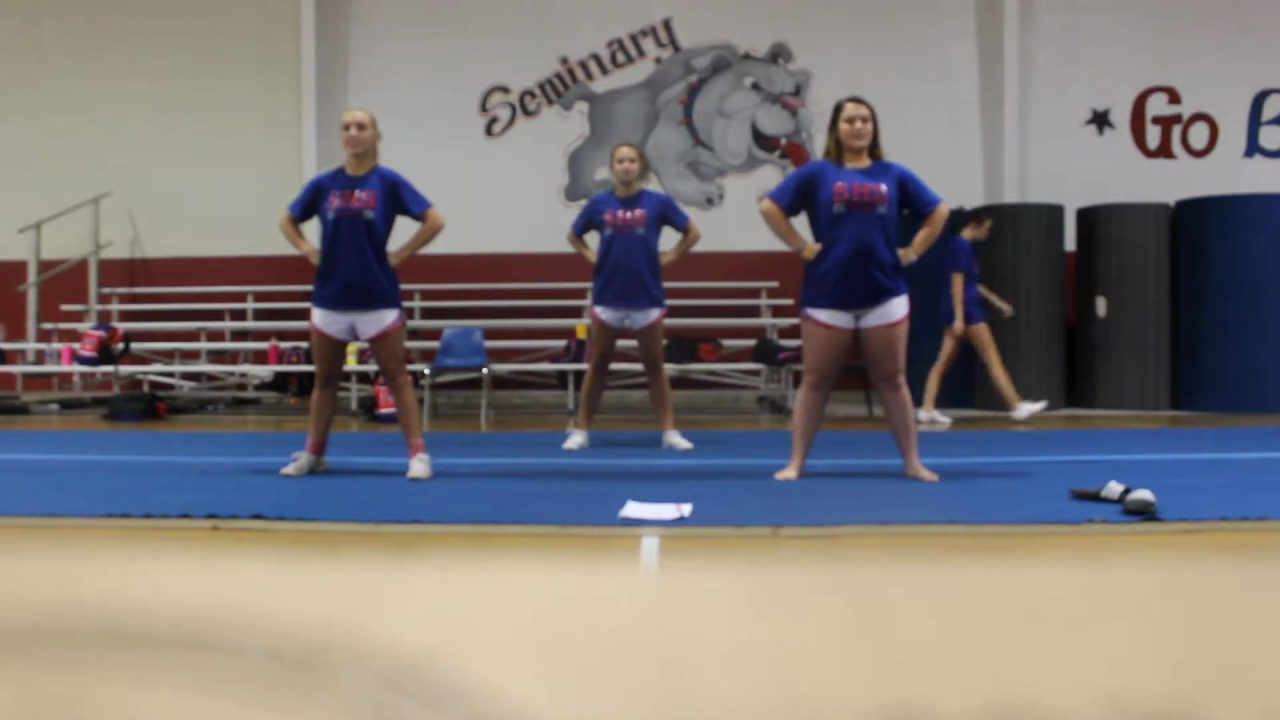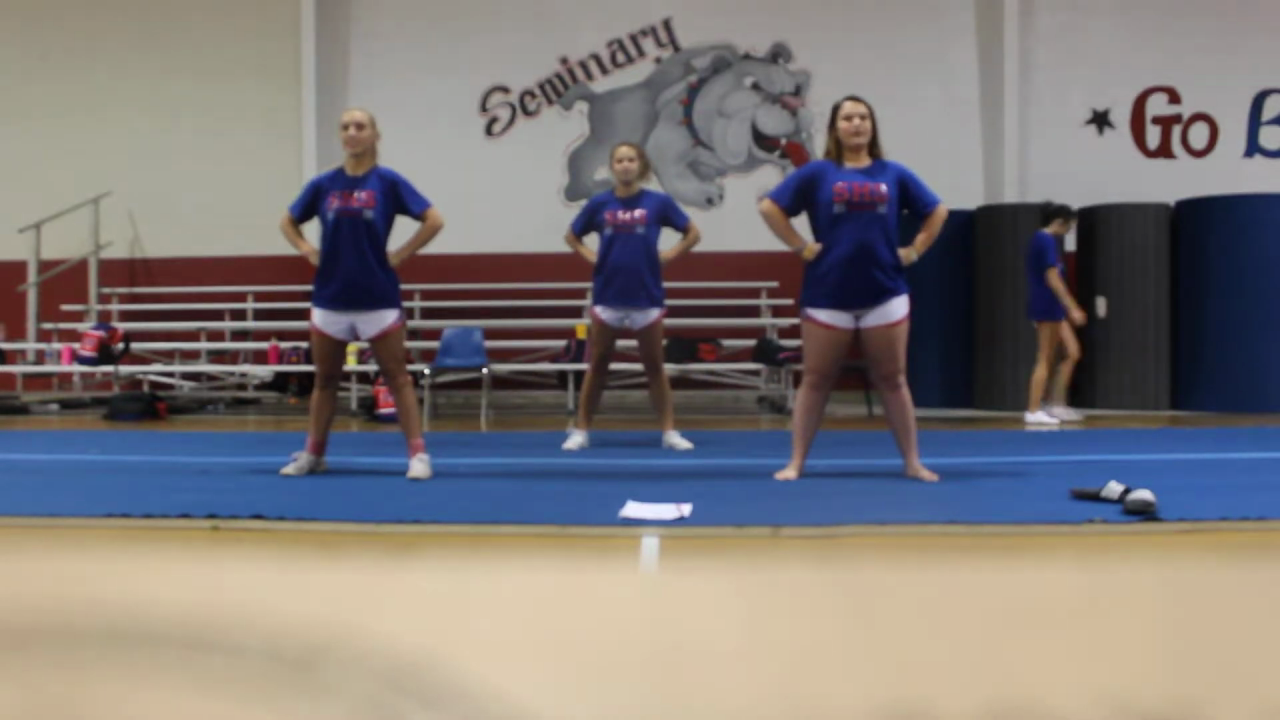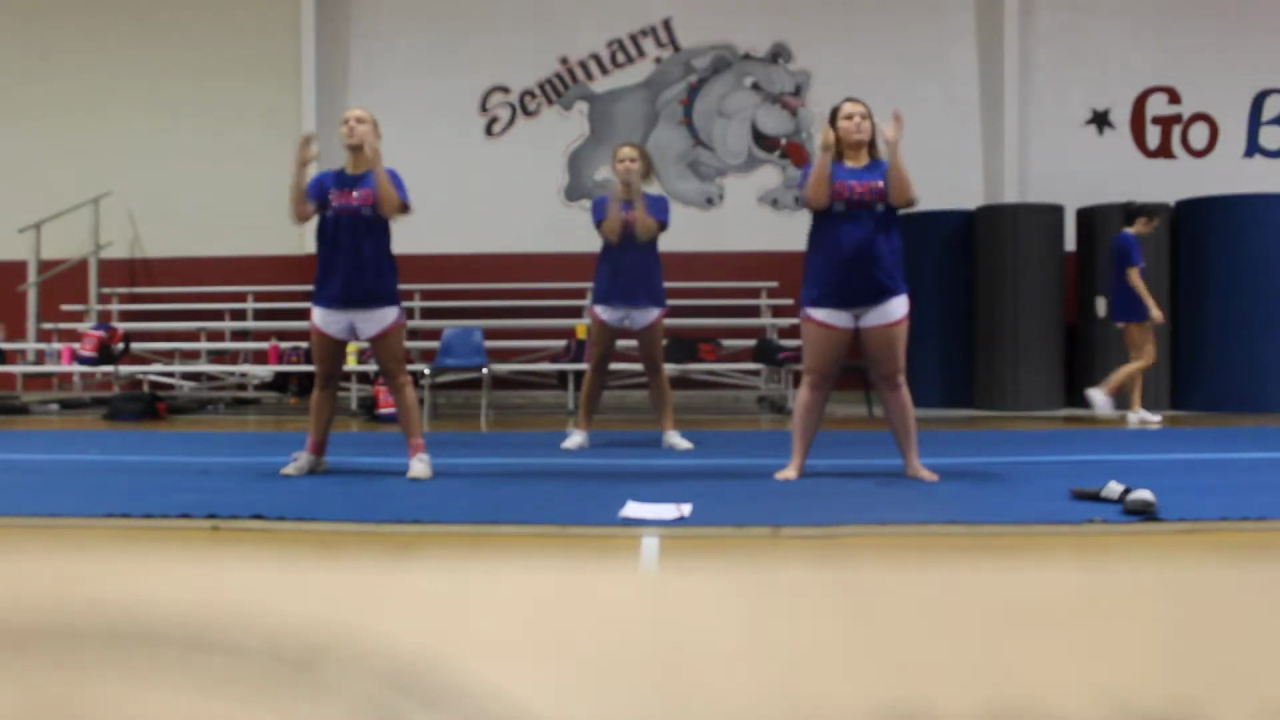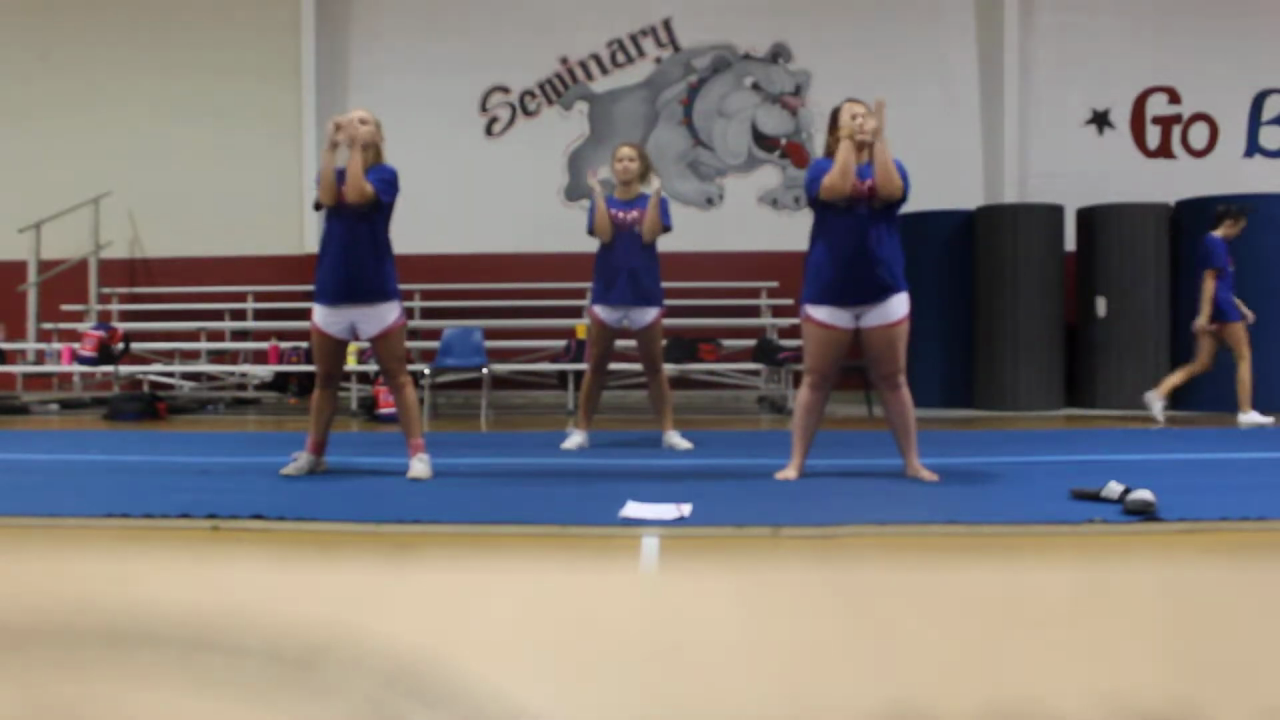
dt=0.4s
person 1, frame 1
left shoulder: (894, 175)
right shoulder: (817, 173)
left elbow: (938, 212)
right elbow: (770, 207)
left wrist: (912, 252)
right wrist: (801, 247)
left hip: (884, 294)
right hip: (828, 295)
left knee: (892, 381)
right knee: (816, 381)
left ankle: (913, 462)
right ankle: (796, 462)
person 1, frame 2
left shoulder: (894, 174)
right shoulder: (817, 173)
left elbow: (937, 212)
right elbow: (769, 207)
left wrist: (913, 252)
right wrist: (802, 248)
left hip: (885, 294)
right hip: (827, 295)
left knee: (892, 381)
right knee: (816, 381)
left ankle: (913, 462)
right ankle: (796, 462)
person 1, frame 3
left shoulder: (887, 166)
right shoulder: (821, 165)
left elbow: (905, 199)
right elbow: (815, 200)
left wrist: (893, 148)
right wrist: (826, 150)
left hip: (884, 293)
right hip: (826, 294)
left knee: (892, 380)
right knee: (816, 380)
left ankle: (912, 462)
right ankle: (795, 462)
person 1, frame 4
left shoulder: (891, 165)
right shoulder: (821, 167)
left elbow: (891, 191)
right elbow: (837, 189)
left wrist: (879, 136)
right wrist: (848, 139)
left hip: (884, 292)
right hip: (828, 293)
left knee: (892, 380)
right knee: (816, 380)
left ankle: (912, 462)
right ankle: (796, 462)
person 2, frame 1
left shoulder: (389, 182)
right shoulder: (323, 184)
left elbow: (434, 221)
right elbow: (288, 221)
left wrist: (400, 255)
right wrist: (309, 251)
left hip: (378, 298)
right hip: (330, 298)
left knee: (397, 377)
right knee: (325, 379)
left ankle: (418, 453)
right ankle: (312, 453)
person 2, frame 2
left shoulder: (389, 182)
right shoulder: (323, 184)
left elbow: (434, 220)
right elbow: (288, 222)
left wrist: (400, 255)
right wrist: (308, 252)
left hip: (378, 298)
right hip: (330, 298)
left knee: (397, 378)
right knee: (325, 380)
left ankle: (418, 454)
right ankle: (312, 453)
person 2, frame 3
left shoulder: (385, 174)
right shoulder: (326, 179)
left elbow: (394, 210)
right elbow: (300, 214)
left wrist: (375, 160)
right wrist: (300, 167)
left hip: (378, 297)
right hip: (330, 296)
left knee: (397, 377)
right knee: (324, 379)
left ankle: (418, 454)
right ankle: (313, 453)
person 2, frame 4
left shoulder: (385, 174)
right shoulder: (333, 173)
left elbow: (357, 194)
right elbow: (328, 199)
left wrist: (356, 147)
right wrist: (331, 147)
left hip: (378, 294)
right hip: (331, 294)
left knee: (397, 377)
right knee: (325, 379)
left ankle: (418, 454)
right ankle: (312, 453)
person 3, frame 1
left shoulder: (658, 202)
right shoulder: (598, 203)
left elbow: (692, 233)
right elbow: (574, 236)
left wrist: (668, 257)
right wrist: (592, 257)
left hip: (646, 297)
right hip: (607, 297)
left knee: (654, 367)
right knee: (597, 366)
left ankle: (670, 432)
right ankle: (580, 431)
person 3, frame 2
left shoulder: (658, 202)
right shoulder: (599, 203)
left elbow: (693, 234)
right elbow: (572, 237)
left wrist: (669, 254)
right wrist: (591, 255)
left hip: (646, 297)
right hip: (607, 296)
left knee: (654, 367)
right knee: (597, 366)
left ankle: (669, 432)
right ankle: (579, 431)
person 3, frame 3
left shoulder: (656, 202)
right shoulder: (603, 203)
left elbow: (644, 233)
right elbow: (612, 235)
left wrist: (636, 195)
right wrist: (617, 196)
left hip: (647, 296)
right hip: (608, 295)
left knee: (655, 366)
right knee: (597, 366)
left ankle: (670, 431)
right ankle: (580, 430)
person 3, frame 4
left shoulder: (654, 202)
right shoulder: (602, 202)
left elbow: (650, 235)
right elbow: (603, 235)
left wrist: (654, 195)
right wrist: (598, 194)
left hip: (645, 295)
right hip: (607, 294)
left knee: (654, 366)
right knee: (596, 366)
left ankle: (669, 432)
right ankle: (580, 431)
person 4, frame 1
left shoulder: (959, 245)
right shoulder: (962, 246)
right elbow: (957, 283)
left wrist: (997, 302)
right wrist: (959, 317)
left hip: (960, 311)
right hip: (966, 311)
left knee: (944, 361)
right knee: (992, 359)
left ankle: (927, 409)
right ankle: (1018, 406)
person 4, frame 2
left shoulder: (1041, 239)
right shoulder: (1046, 241)
right elbow: (1052, 279)
right wrist: (1073, 308)
left hip: (1050, 307)
right hip: (1047, 307)
left knee: (1073, 354)
right knee: (1045, 360)
left ankle: (1056, 404)
right ankle: (1034, 411)
person 4, frame 3
left shoulder: (1122, 239)
right shoulder: (1129, 240)
right elbow: (1133, 277)
right wrist: (1152, 306)
left hip: (1125, 308)
right hip: (1132, 308)
left knee: (1140, 358)
right knee: (1146, 358)
left ankle: (1135, 410)
right ankle: (1101, 391)
person 4, frame 4
left shoulder: (1211, 242)
right shoulder: (1216, 244)
right elbow: (1209, 280)
left wrist: (1242, 307)
right wrist: (1203, 314)
left hip: (1221, 310)
right hip: (1222, 309)
left knee: (1201, 363)
right knee: (1244, 358)
left ankle: (1158, 394)
right ankle: (1245, 412)
